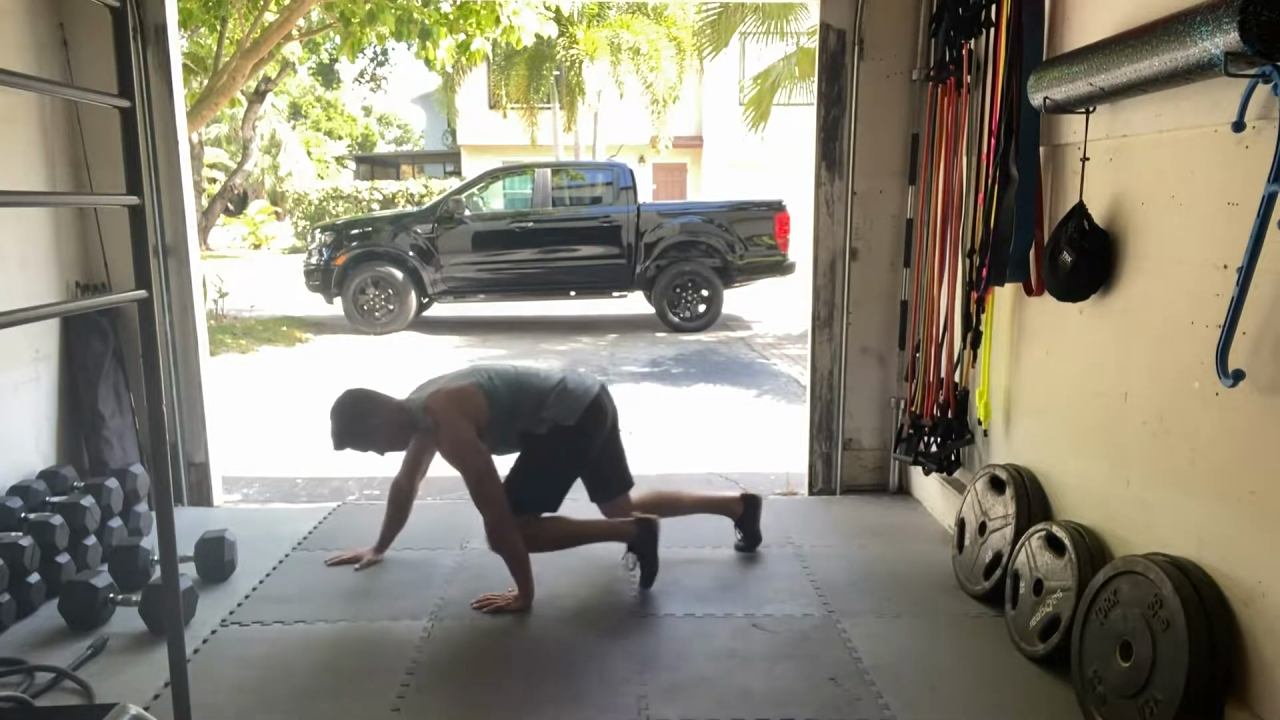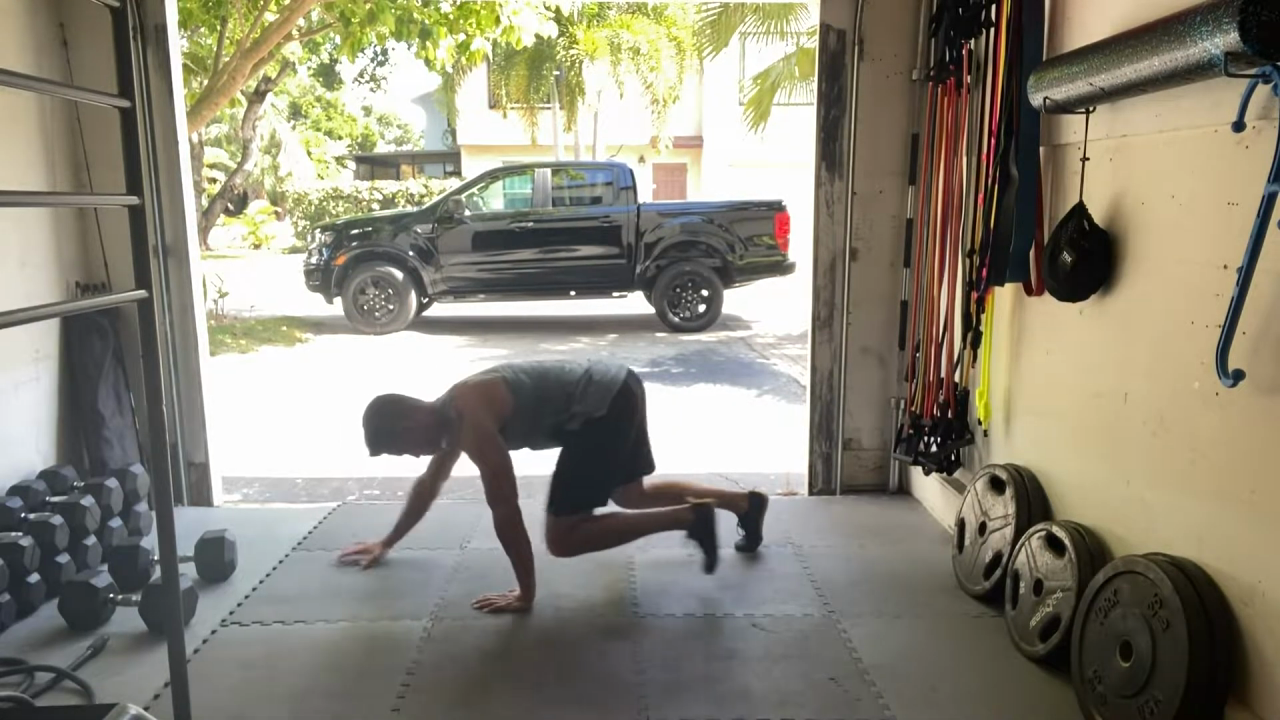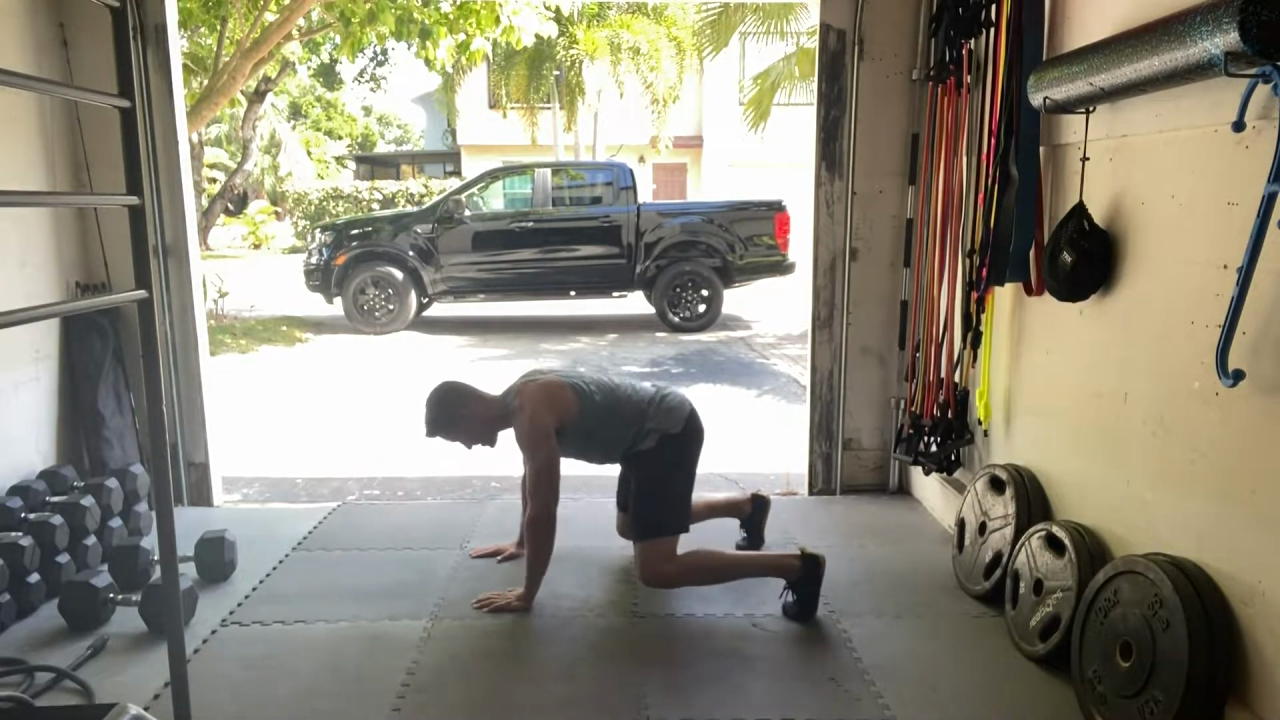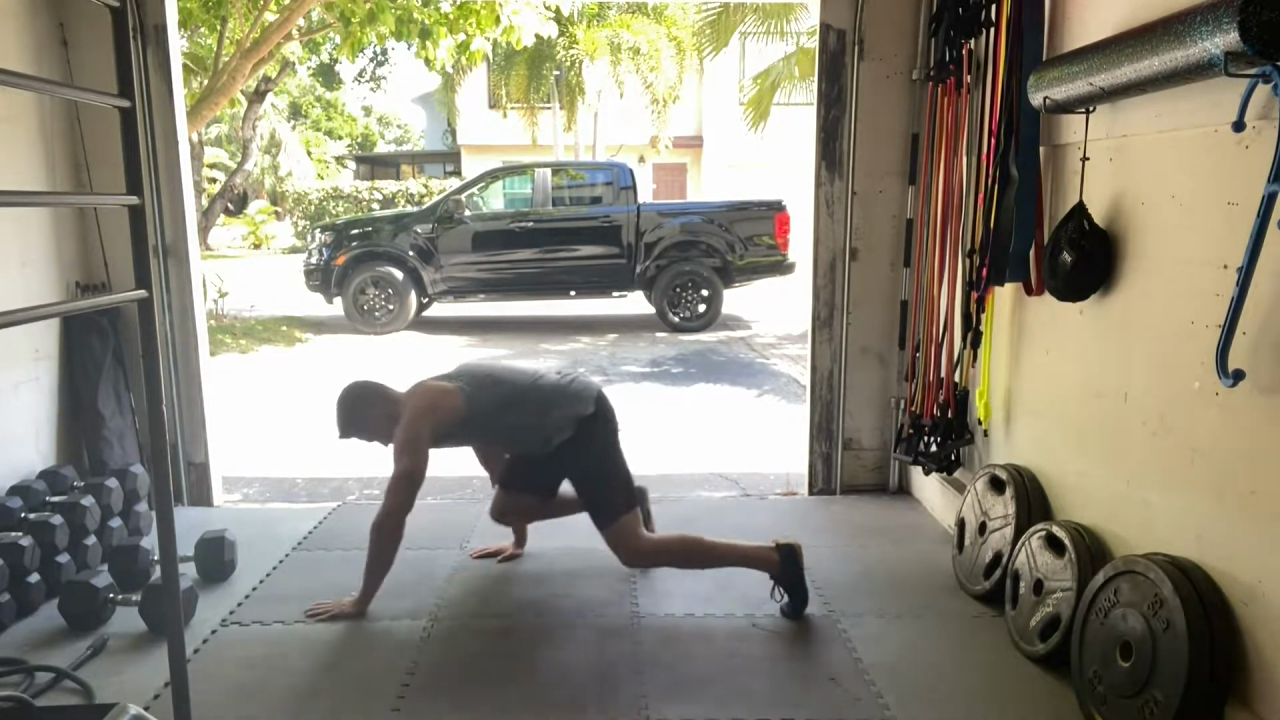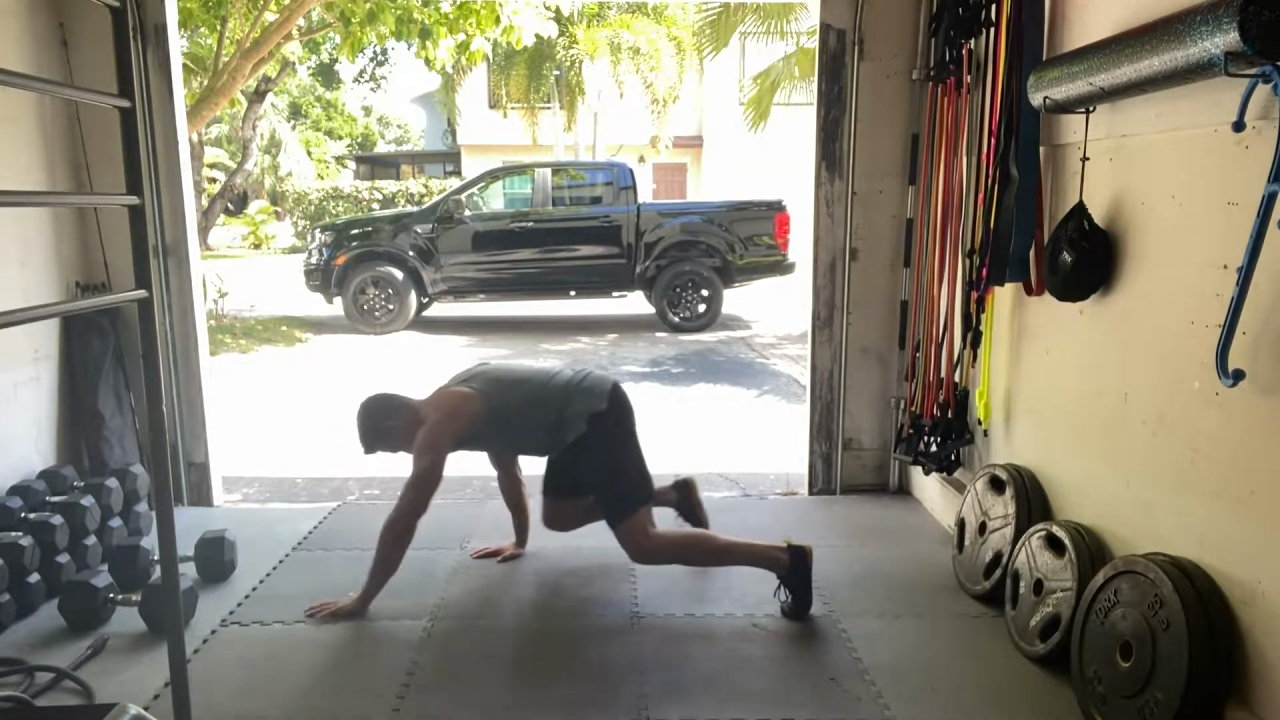
dt=0.5s
person 1, frame 1
left shoulder: (446, 424)
right shoulder: (421, 410)
left elbow: (497, 516)
right elbow: (406, 483)
left wrist: (525, 593)
right wrist: (377, 549)
left hip: (573, 417)
right hip: (585, 402)
left knee: (519, 530)
right knee: (621, 507)
left ankle: (634, 533)
right ankle: (740, 507)
person 1, frame 2
left shoulder: (470, 420)
right shoulder: (451, 408)
left elbow: (506, 512)
right elbow: (431, 480)
left wrist: (525, 592)
right wrist: (386, 542)
left hip: (601, 406)
right hip: (612, 393)
left knee: (562, 538)
right knee: (633, 495)
left ankle: (690, 515)
right ankle: (744, 502)
person 1, frame 3
left shoulder: (530, 414)
right shoulder: (521, 400)
left elbow: (543, 510)
right elbow: (533, 478)
left wrist: (527, 594)
right wrist: (520, 543)
left hip: (668, 434)
right hip: (655, 431)
left knee: (657, 571)
right knee: (630, 527)
left ankle: (796, 566)
right ankle: (748, 505)
person 1, frame 4
left shoulder: (415, 418)
right shoulder: (436, 398)
left elbow: (391, 516)
right elbow: (494, 457)
left wrist: (362, 600)
right wrist: (519, 540)
left hip: (579, 419)
right hip: (561, 415)
left knee: (637, 550)
right knee: (505, 508)
left ankle: (774, 558)
right ankle: (621, 496)
person 1, frame 5
left shoulder: (437, 425)
right shoulder: (457, 403)
left elbow: (404, 519)
right elbow: (505, 462)
left wrist: (363, 600)
right wrist: (519, 539)
left hip: (595, 414)
right hip: (584, 409)
left knee: (645, 545)
right knee: (559, 517)
left ankle: (784, 558)
right ankle: (672, 495)
